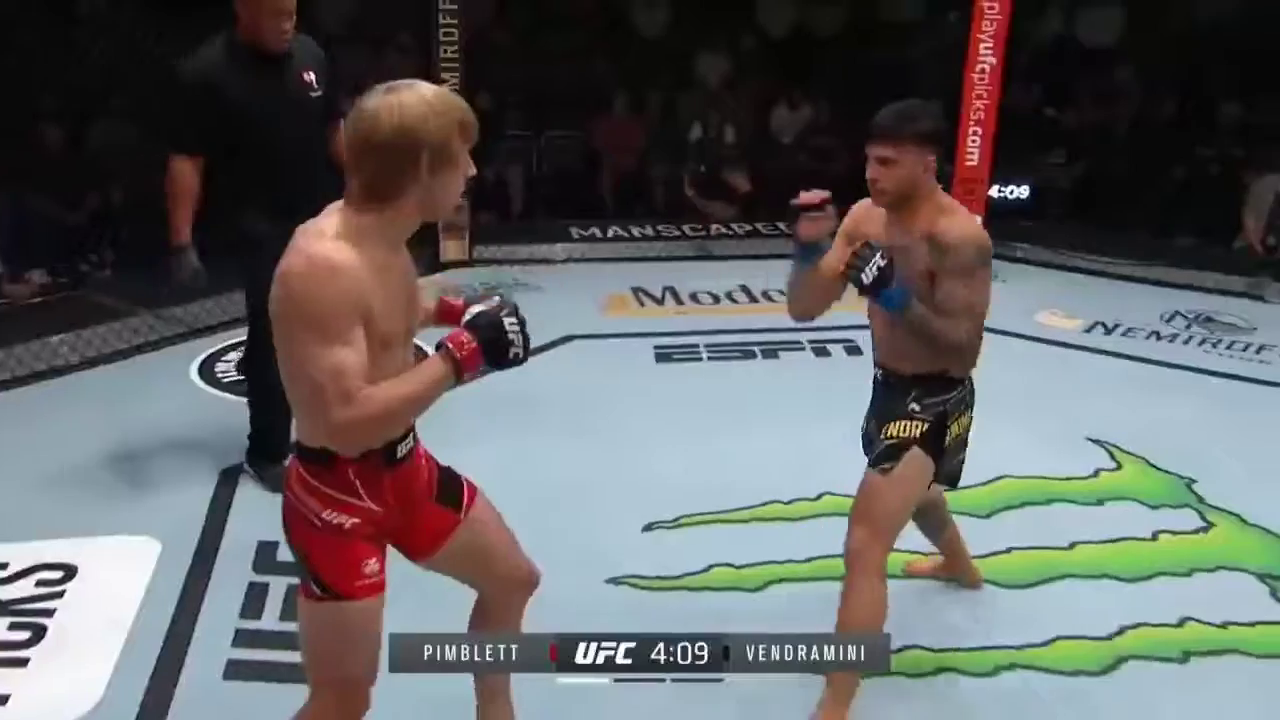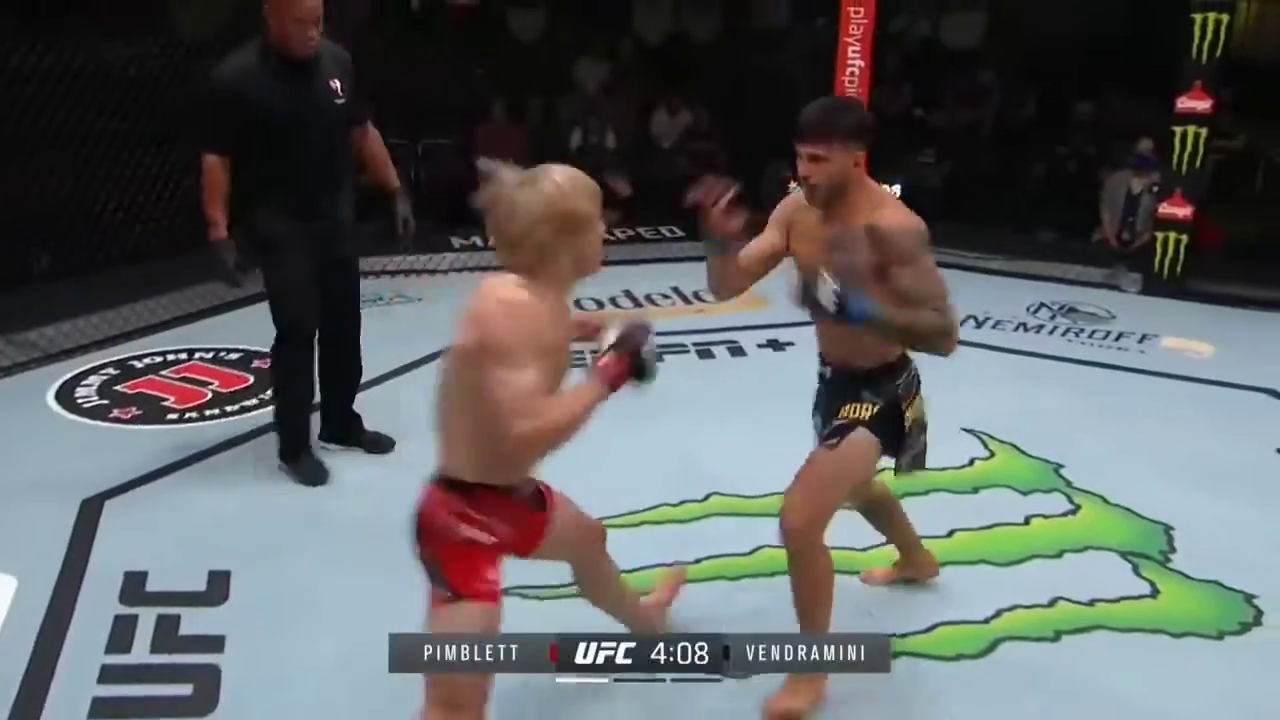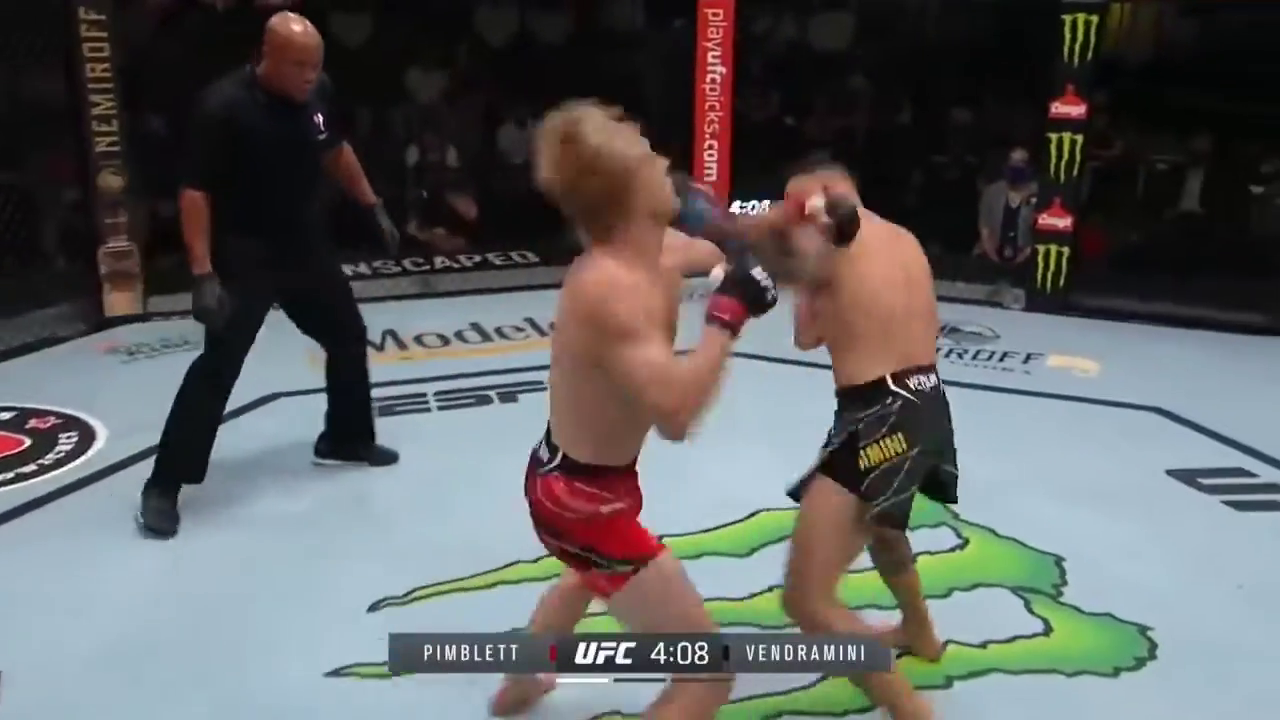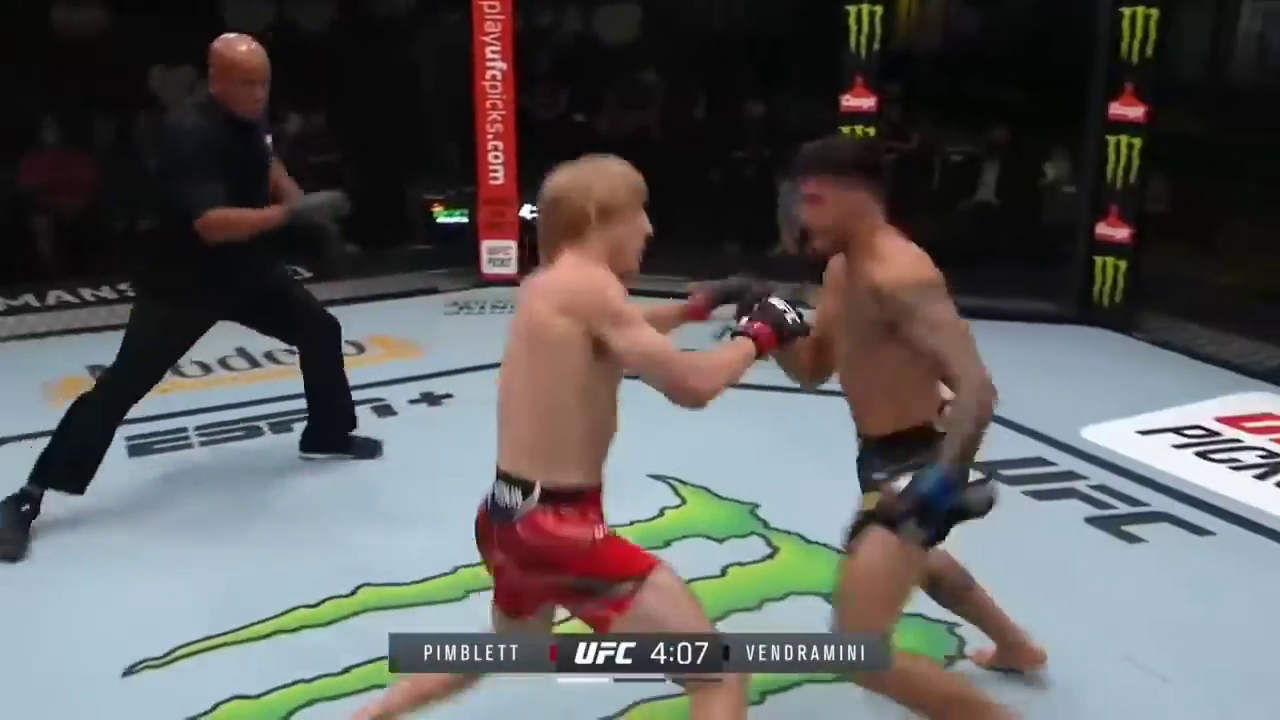
dt=0.7s
person 1, frame 1
left shoulder: (958, 236)
right shoulder: (866, 217)
left elbow: (959, 356)
right elbow: (804, 309)
left wrist: (892, 295)
right wrist: (809, 247)
left hip: (933, 402)
right hip: (891, 388)
left knee: (863, 551)
right knee: (906, 489)
right ankle: (958, 564)
person 1, frame 2
left shoulder: (894, 229)
right shoulder: (797, 209)
left elbow: (941, 334)
right elbow: (727, 285)
left wrist: (855, 311)
right wrist: (721, 236)
left hip: (879, 389)
right hip: (834, 375)
left knee: (799, 524)
right knee: (851, 486)
right ankle: (915, 558)
person 1, frame 3
left shoulder: (836, 219)
right shoulder: (896, 243)
right elbow: (810, 332)
left hip: (878, 420)
right hip: (918, 408)
left knee: (807, 598)
right knee: (869, 519)
right ankle: (919, 630)
person 1, frame 4
left shoulder: (900, 278)
right shoulder: (841, 269)
left elbow: (978, 390)
right elbow: (813, 369)
left wrist: (942, 476)
left hip: (917, 467)
right hip: (915, 449)
right knee: (912, 556)
right ankle: (1015, 644)
person 2, frame 1
left shoulder: (380, 234)
right shoulder: (323, 265)
right elbow: (347, 419)
left wrist: (443, 312)
right wrist: (460, 356)
left hip: (403, 464)
right hip: (334, 492)
left knee: (513, 578)
person 2, frame 2
left shoulder: (522, 298)
right shoulder: (507, 307)
right elbow: (524, 437)
left wrist: (582, 330)
right wrist: (611, 373)
left hip: (496, 492)
right hip: (462, 516)
left knee: (588, 535)
left ankle: (638, 616)
person 2, frame 3
left shoulder: (658, 253)
right shoulder: (610, 291)
right elbow: (676, 417)
right wrist: (728, 315)
left hip: (561, 478)
right hip: (586, 495)
left knee: (588, 576)
person 2, frame 4
left shoulder: (543, 285)
right shoulder: (584, 287)
left elbow: (634, 333)
right elbow: (692, 384)
left wrist: (698, 304)
right wrist: (759, 335)
left hip: (507, 521)
right hip: (561, 532)
right knee: (721, 667)
person 3, frame 1
left shoulder: (309, 54)
right shoulder: (208, 72)
left elbow: (333, 130)
right elbow: (186, 161)
right wrist: (182, 242)
left hip: (322, 215)
right hip: (262, 227)
right knee: (271, 335)
right ankle: (266, 453)
person 3, frame 2
left shoulder: (336, 60)
right shoulder: (238, 76)
left elbow: (361, 131)
right elbow: (216, 159)
left wrist: (395, 191)
right wrist: (220, 231)
left hip: (334, 219)
right hip: (278, 227)
left knee: (343, 327)
right knee: (297, 330)
left ankle: (340, 424)
right ankle: (294, 446)
person 3, frame 3
left shoulder: (318, 93)
right shoulder: (225, 106)
left elbow: (336, 149)
right elbow: (195, 193)
left wrist: (374, 208)
right wrist: (203, 275)
left hip: (301, 245)
right hip: (244, 255)
left knee: (348, 336)
right knee: (219, 362)
left ankle: (346, 438)
right ankle: (164, 485)
person 3, frame 4
left shoulder: (249, 114)
right shoulder: (191, 131)
right elbow: (211, 224)
left wrist: (305, 206)
right wrist: (294, 213)
left hip: (246, 267)
right hip: (182, 277)
left knee: (321, 333)
right knee: (124, 384)
left ankle: (328, 434)
